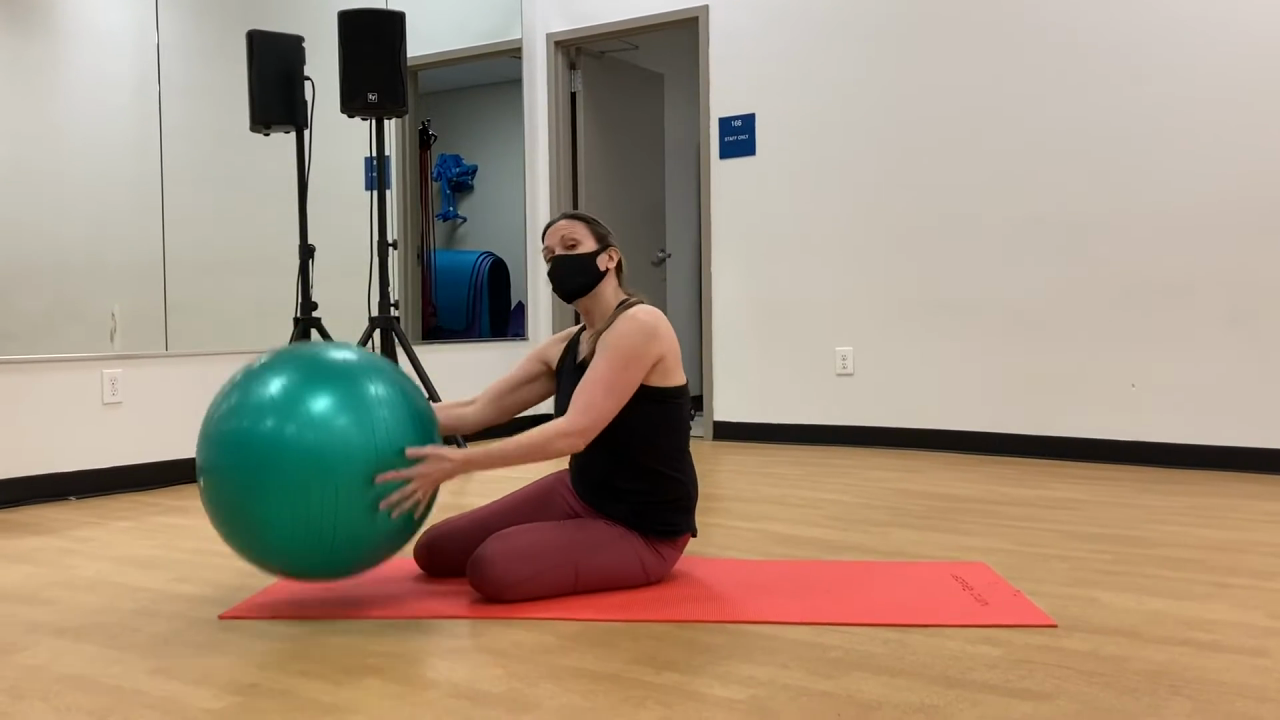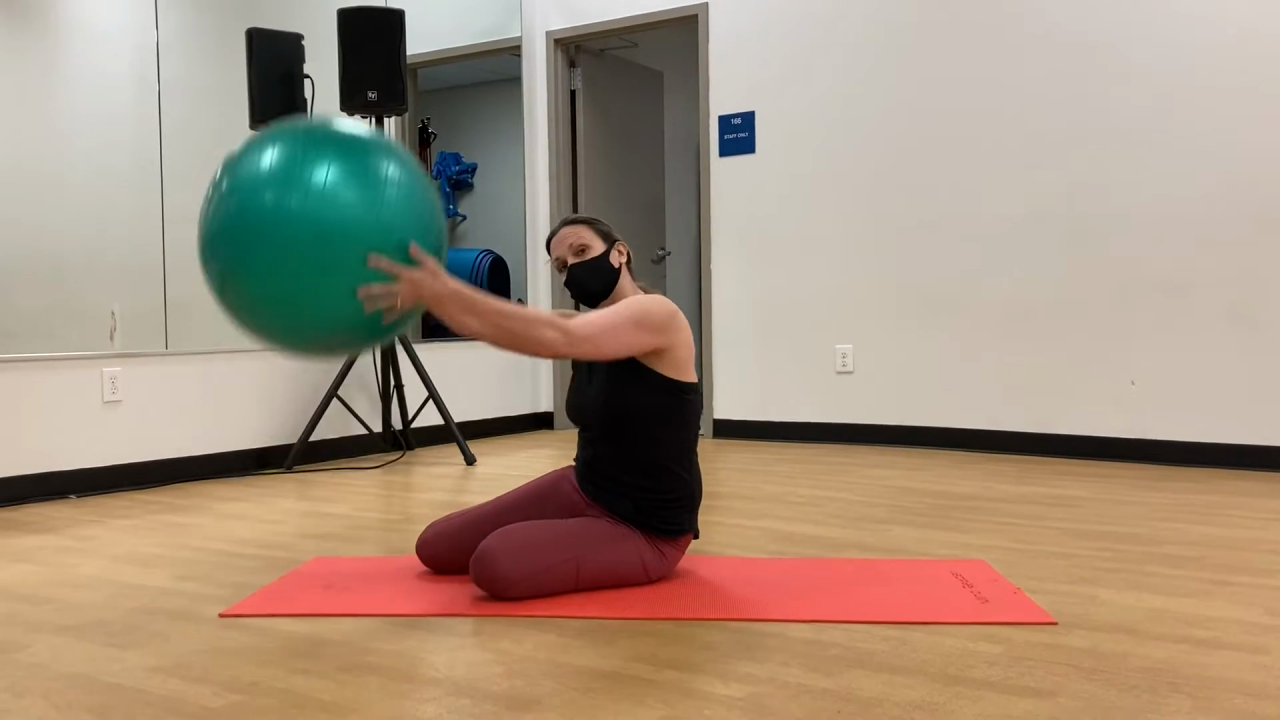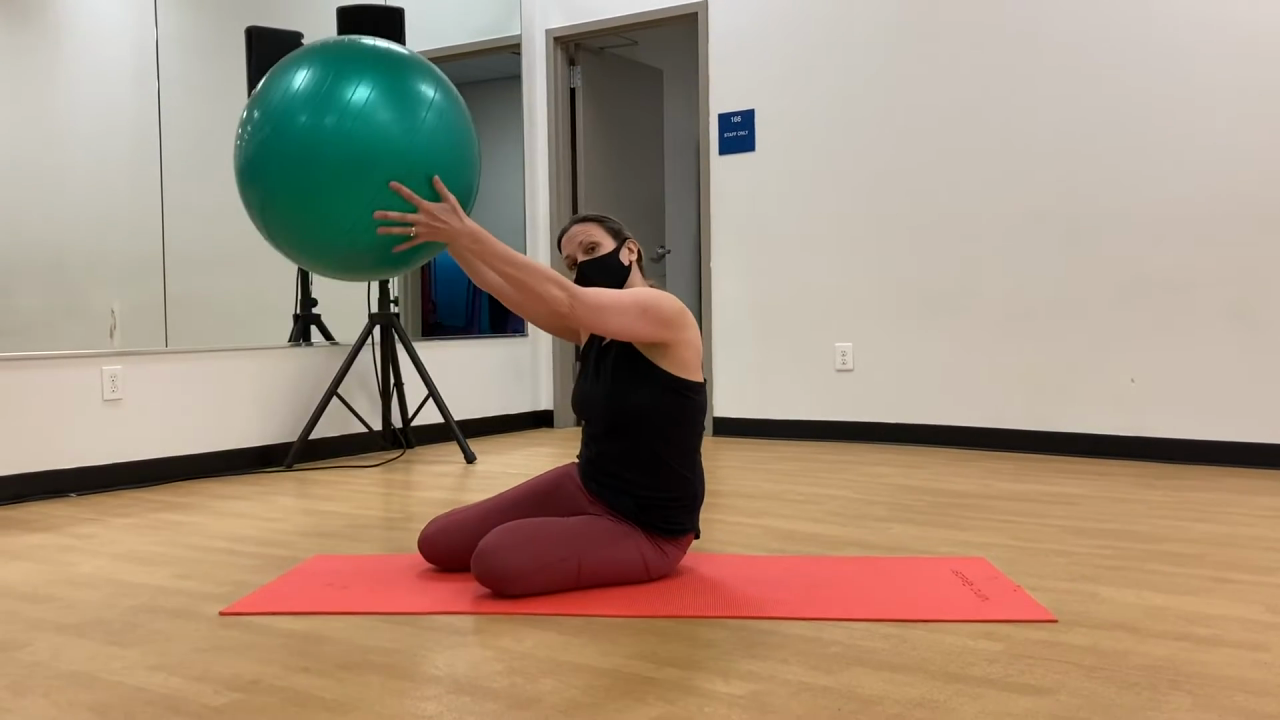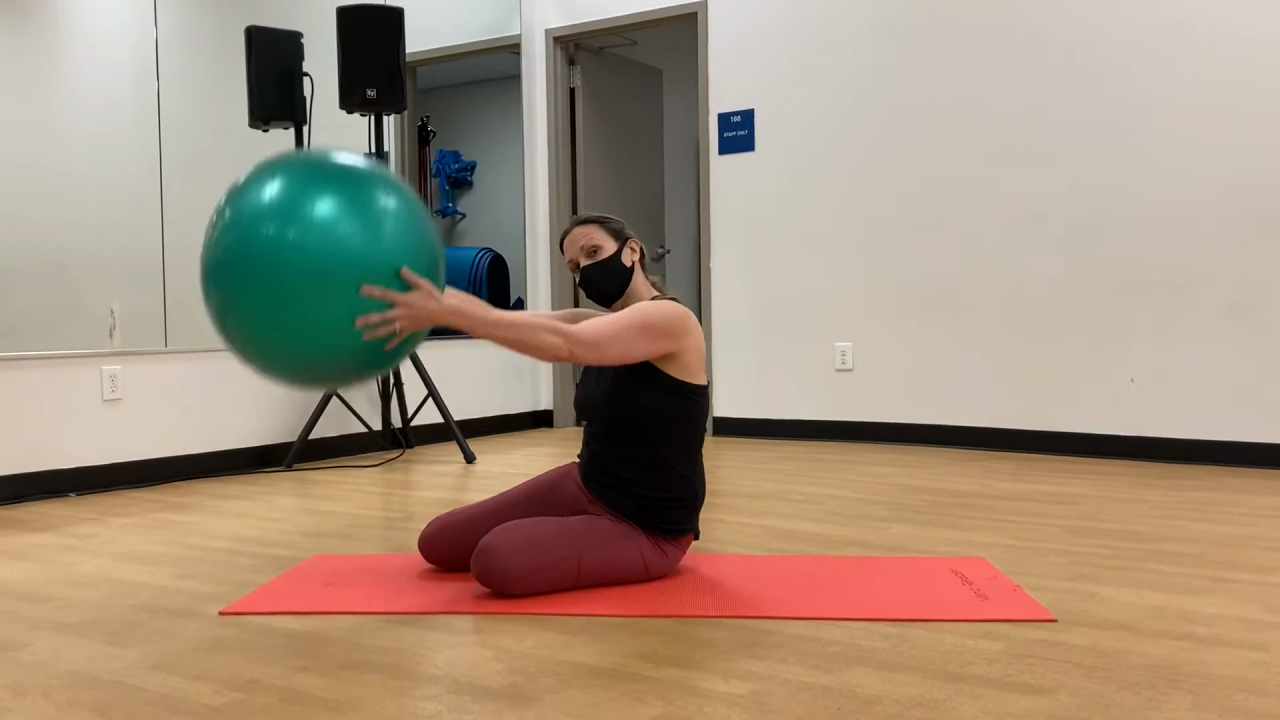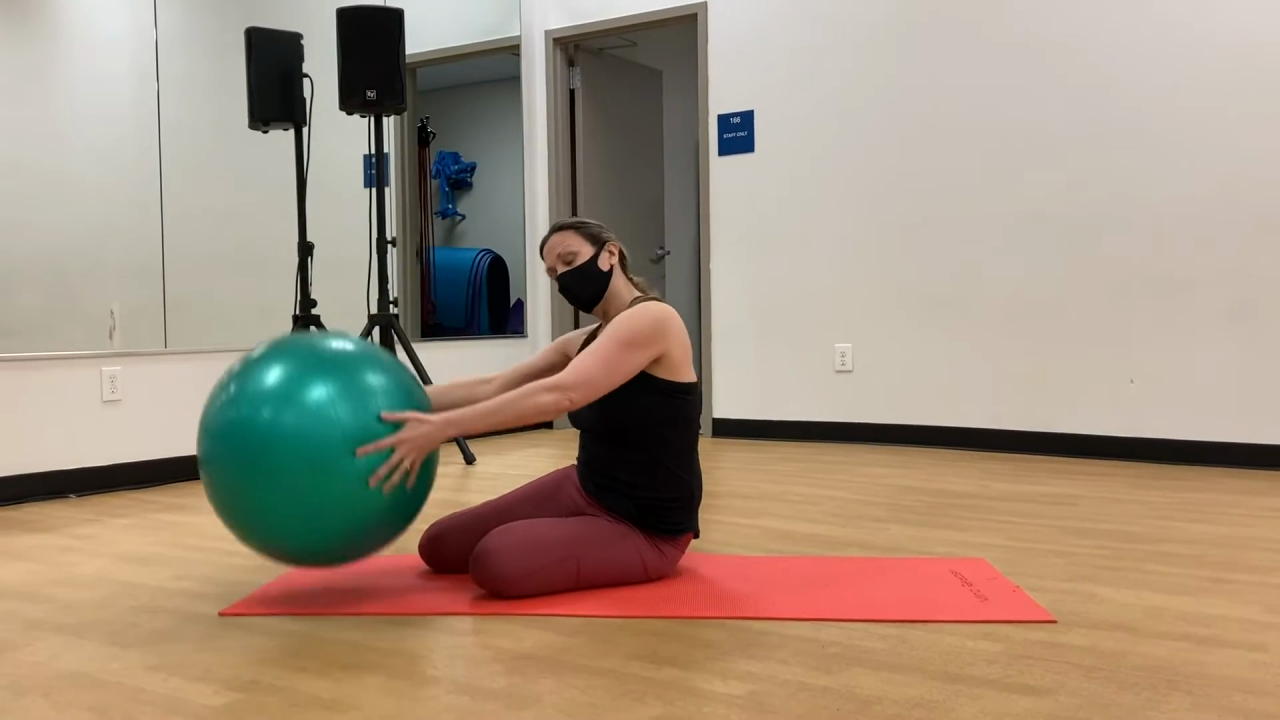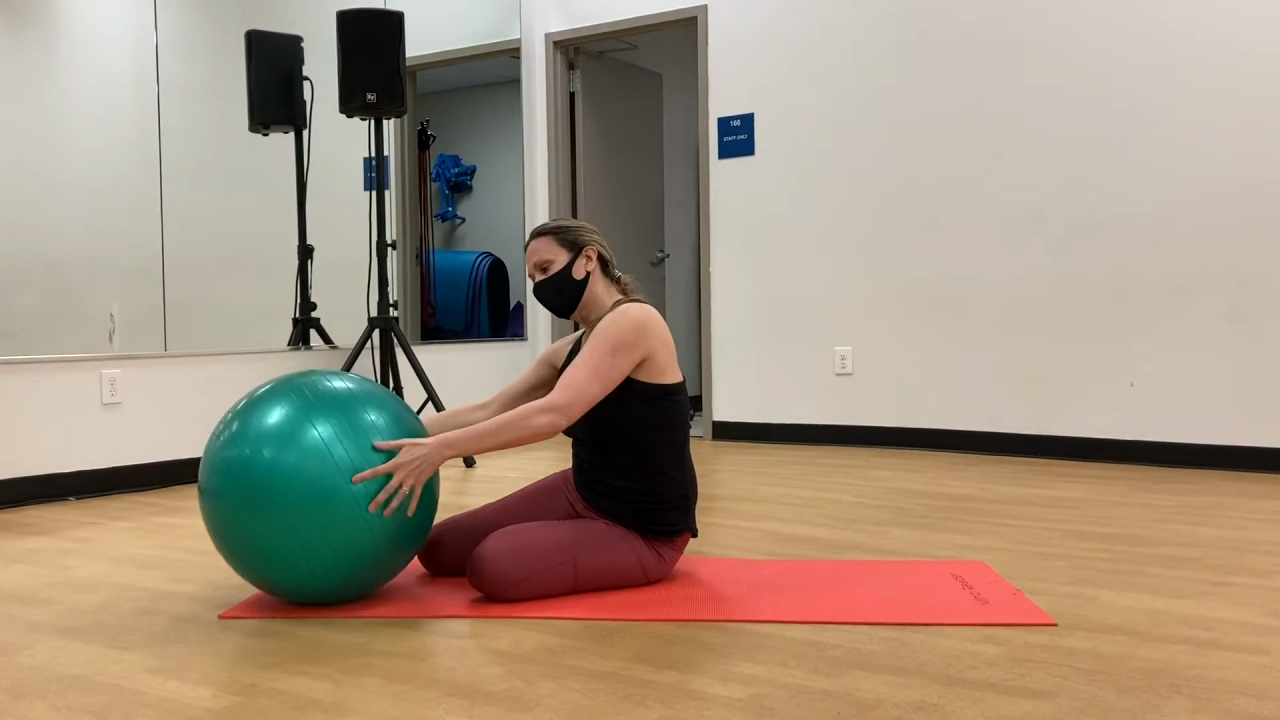
dt=0.3s
person 1, frame 1
left shoulder: (639, 325)
right shoulder: (564, 347)
left elbow: (574, 432)
right elbow: (479, 409)
left wrist: (462, 462)
left hip: (642, 532)
left knee: (493, 569)
right knee: (434, 552)
left ankle: (635, 564)
person 1, frame 2
left shoulder: (657, 316)
right shoulder: (585, 334)
left elbow: (560, 336)
right elbow: (482, 324)
left wrist: (449, 291)
right wrist: (428, 290)
left hip: (645, 531)
right hip: (583, 492)
left knee: (495, 566)
right knee: (436, 548)
left ankle: (637, 566)
right ankle: (577, 544)
person 1, frame 3
left shoulder: (666, 313)
right shoulder: (590, 327)
left elbow: (566, 300)
right elbow: (499, 284)
left wrist: (466, 234)
right wrist: (448, 231)
left hip: (647, 527)
right hip: (586, 488)
left knee: (497, 561)
right knee: (438, 543)
right ankle: (579, 539)
person 1, frame 4
left shoulder: (670, 319)
right shoulder: (599, 327)
left elbow: (565, 346)
right elbow: (502, 321)
left wrist: (444, 311)
left hip: (647, 529)
left knee: (497, 561)
right knee: (438, 544)
right ankle: (582, 541)
person 1, frame 5
left shoulder: (653, 319)
right shoulder: (584, 342)
left elbow: (560, 395)
right elbow: (496, 388)
left wrist: (442, 426)
left hip: (646, 530)
left knee: (495, 563)
right knee: (440, 547)
left ankle: (629, 562)
person 1, frame 6
left shoulder: (632, 322)
right shoulder: (569, 351)
left elbow: (554, 413)
right elbow: (489, 412)
left wrist: (437, 450)
right wrist: (410, 433)
left hip: (642, 532)
left knee: (493, 567)
right knee: (438, 551)
left ankle: (625, 565)
